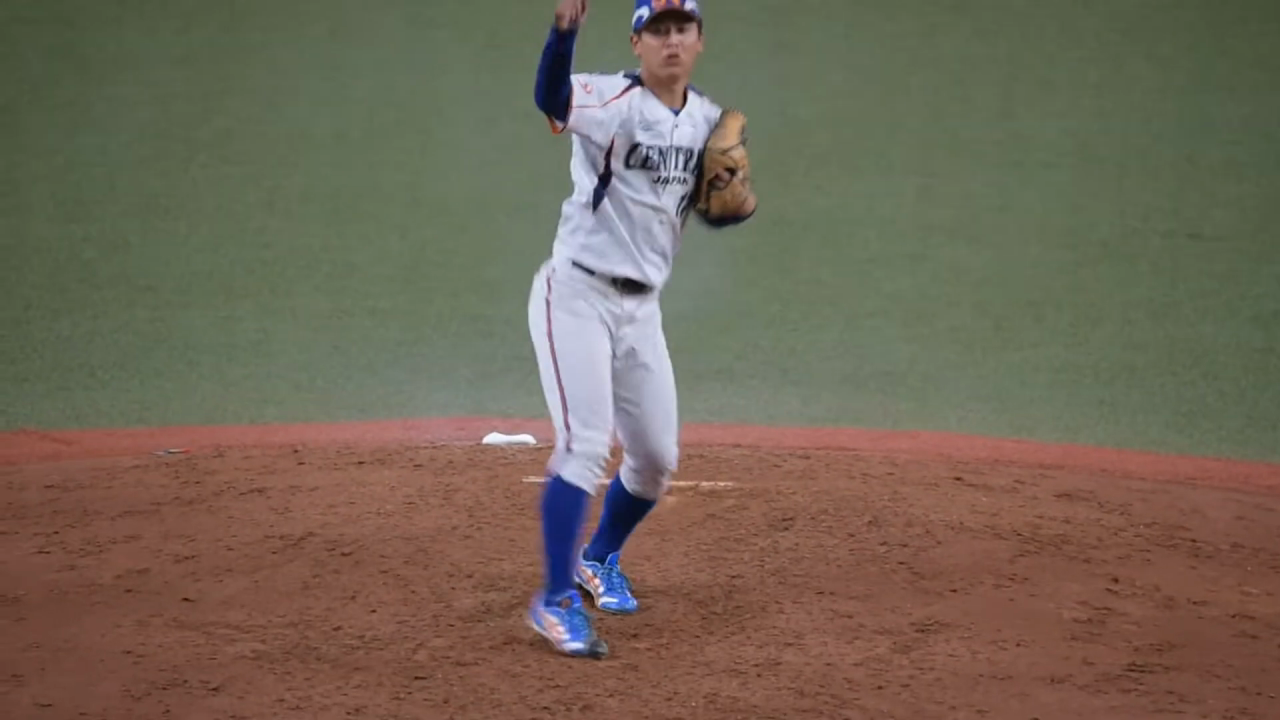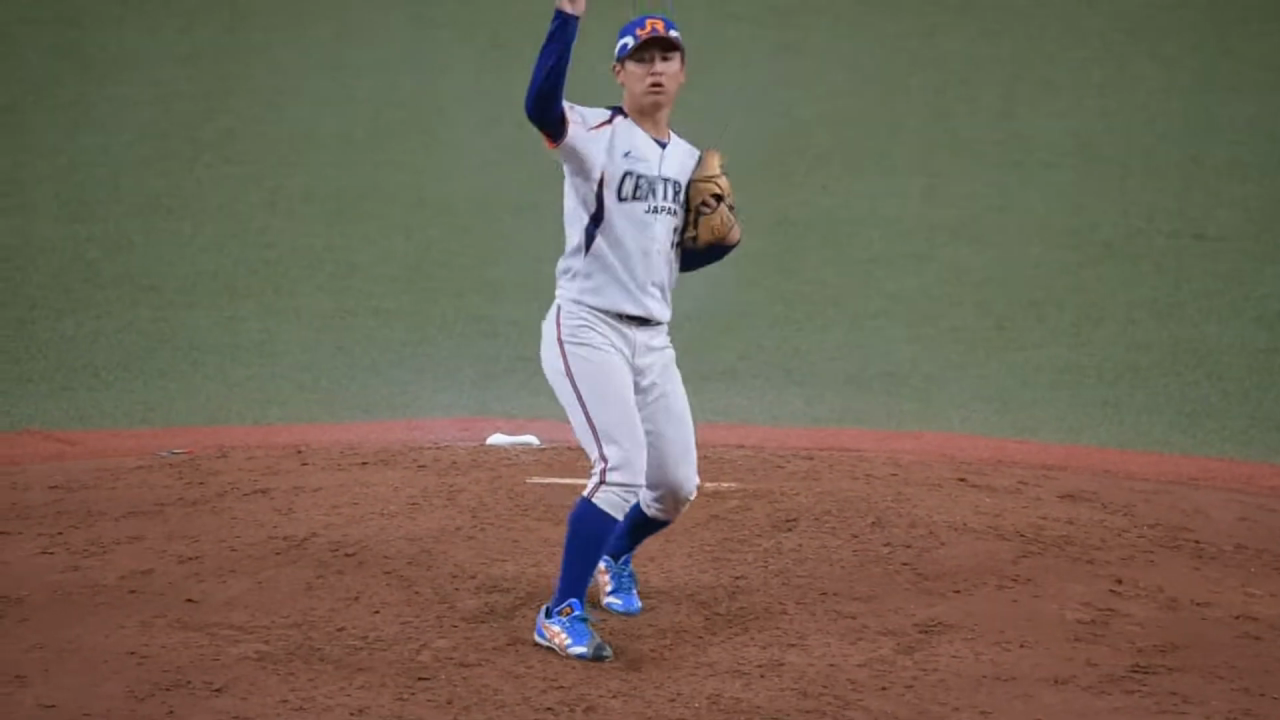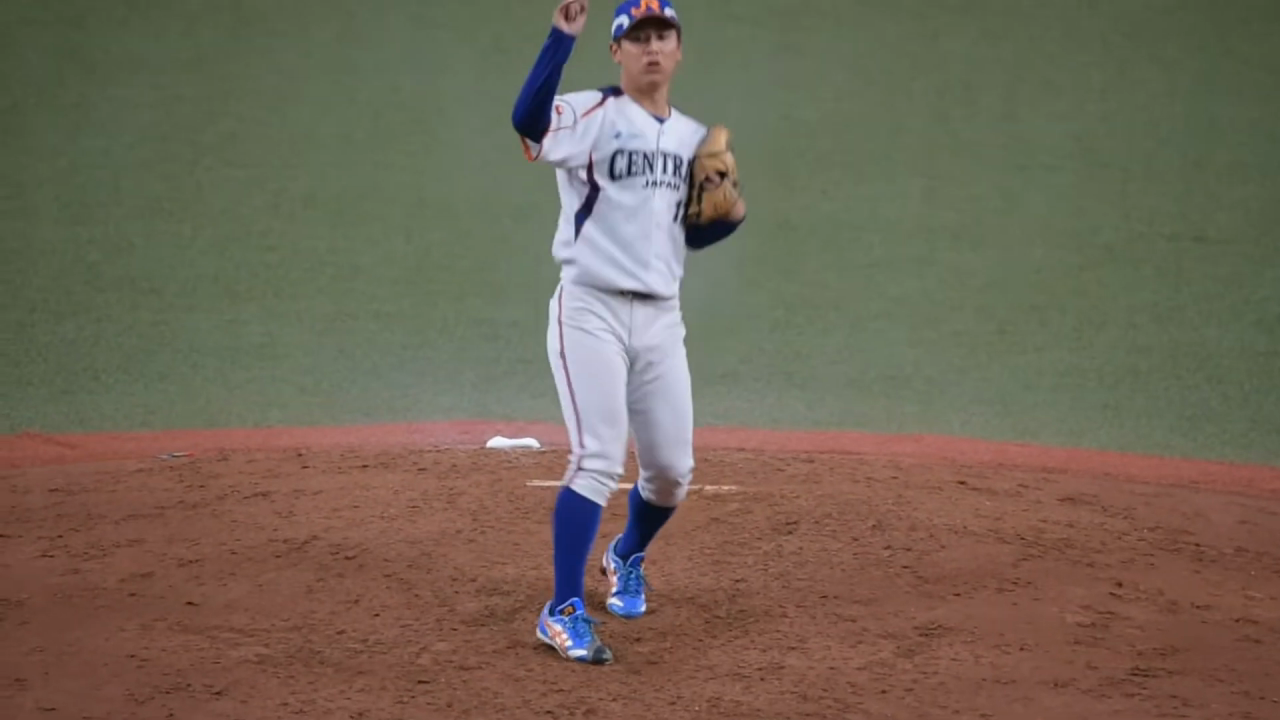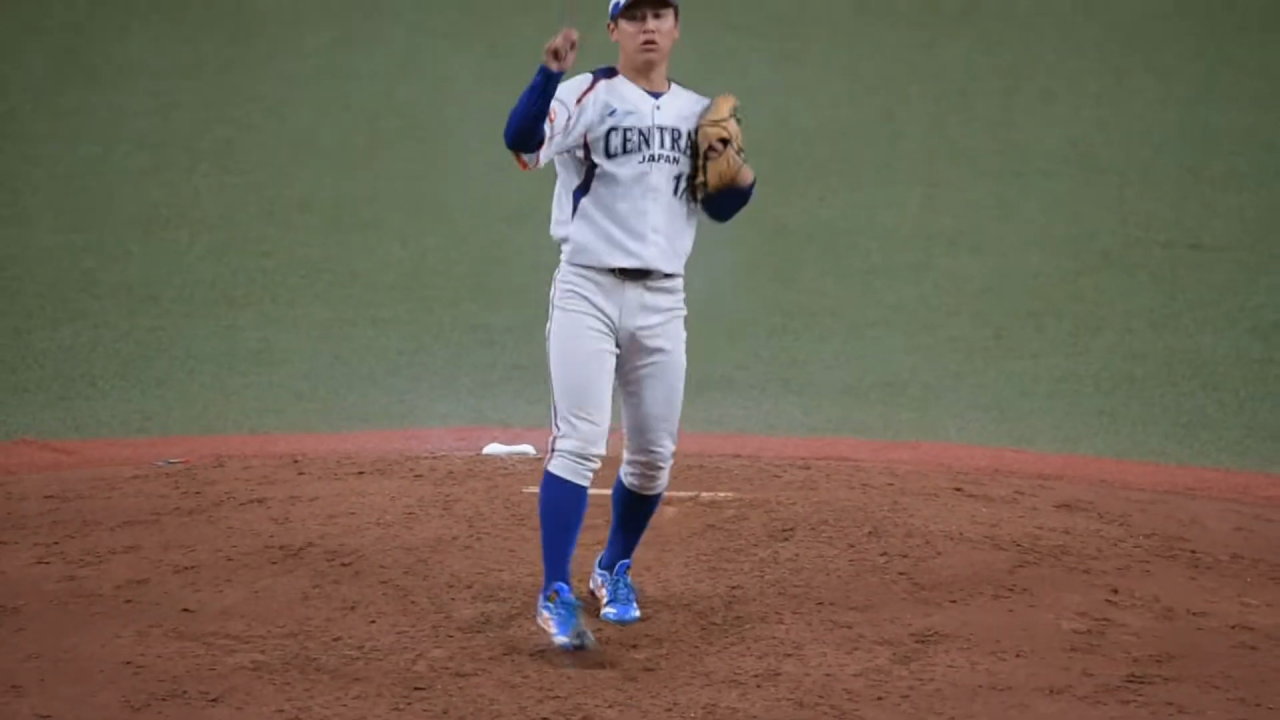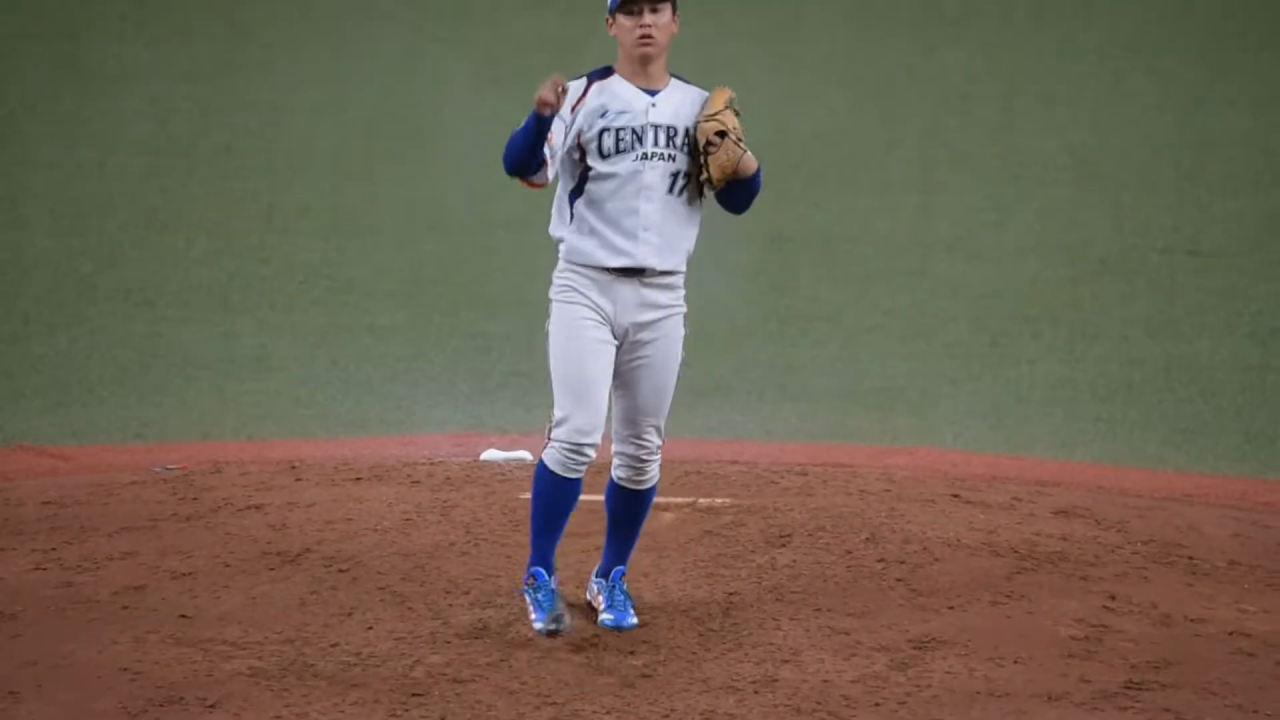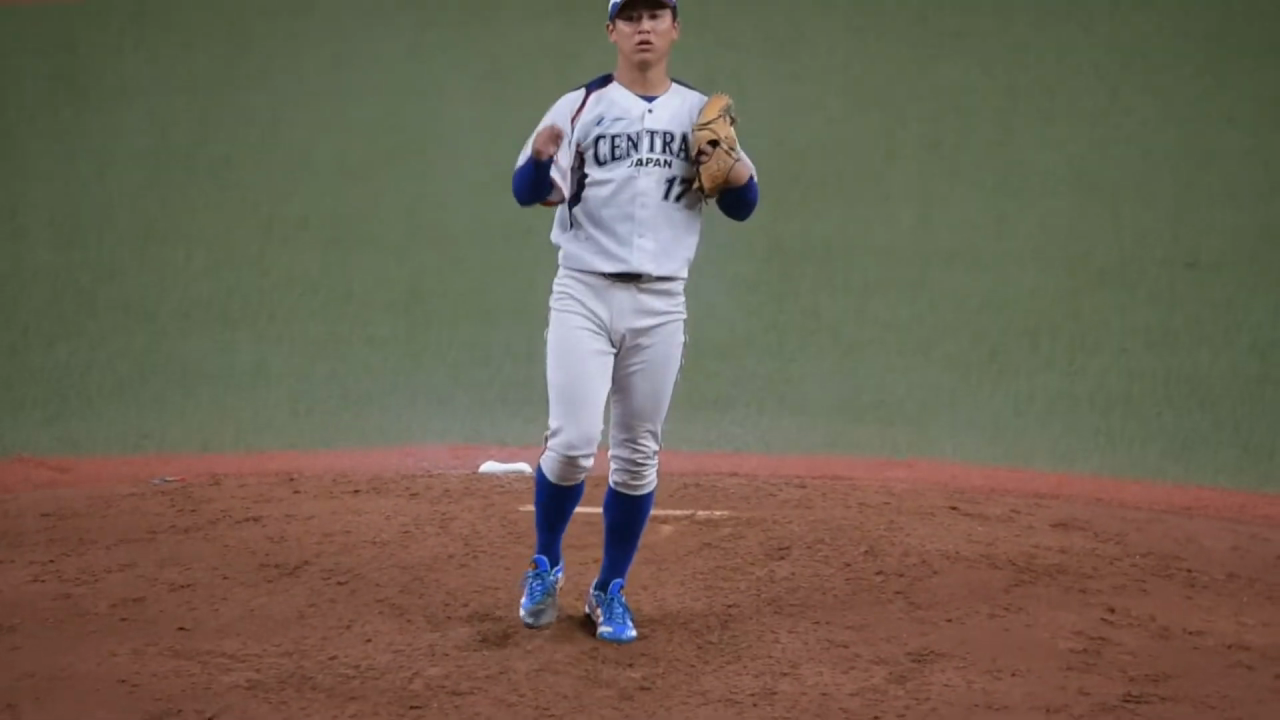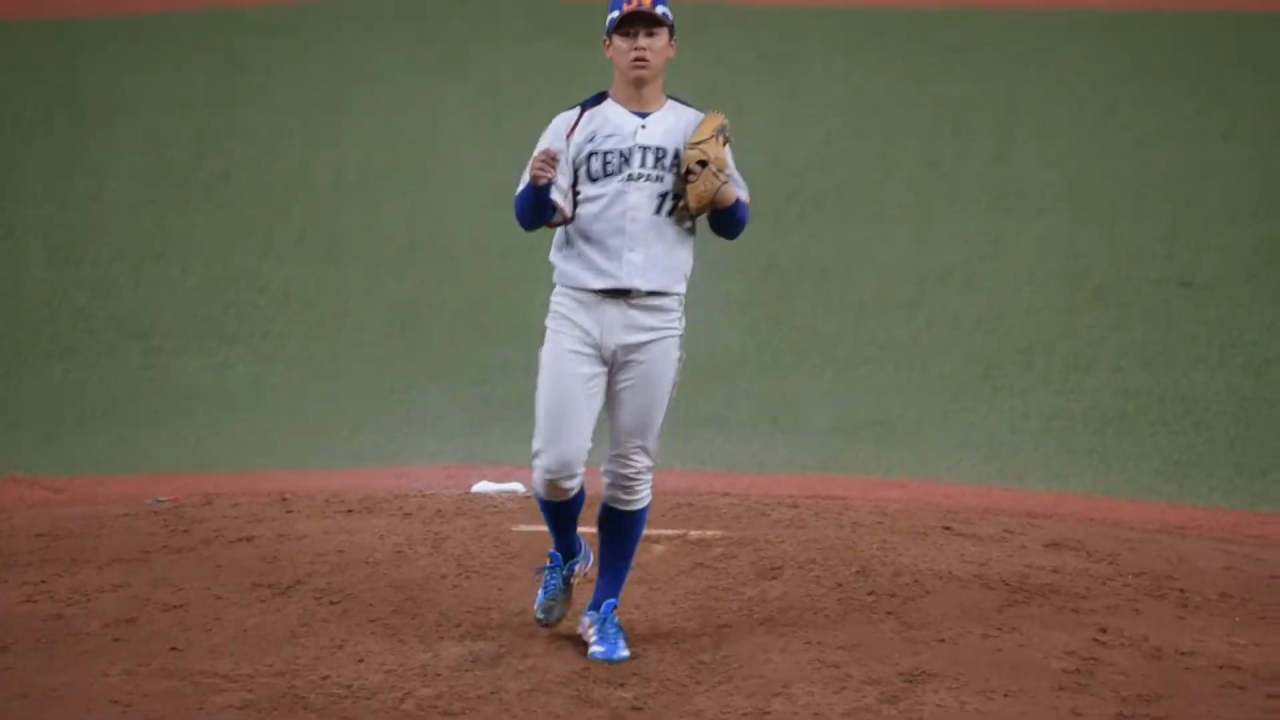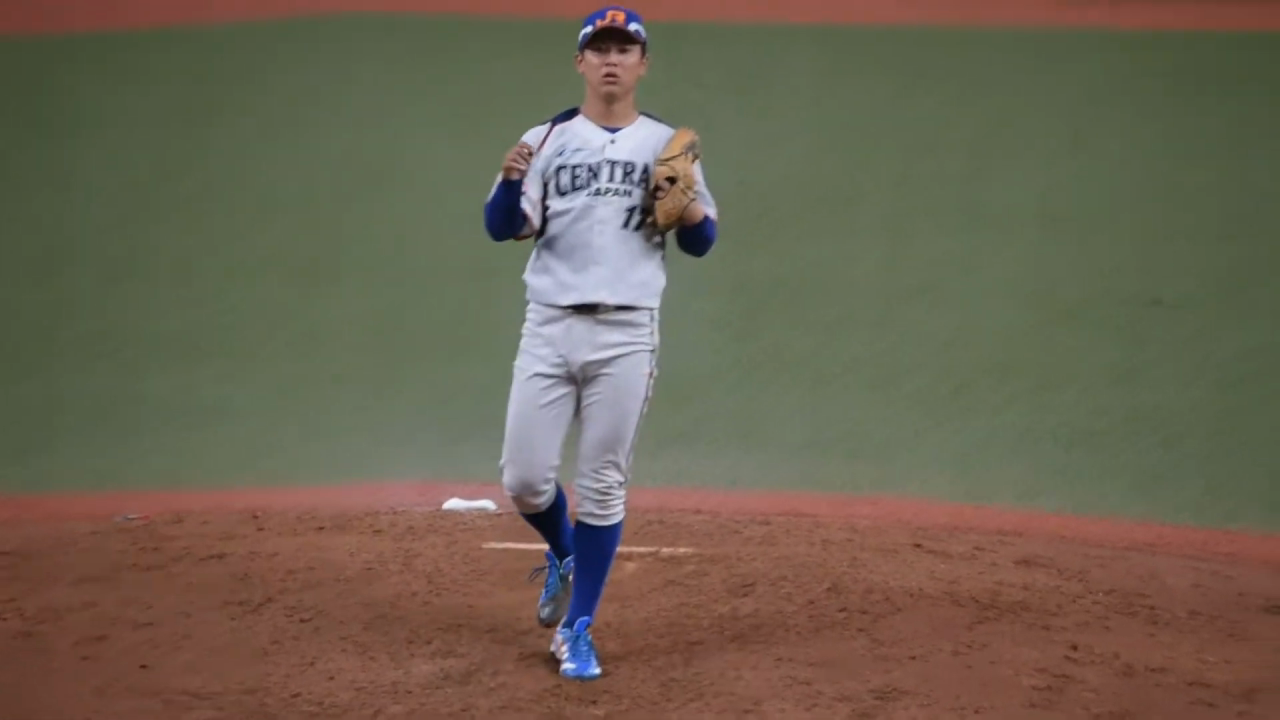
dt=0.1s
person 1, frame 1
left shoulder: (703, 121)
right shoulder: (609, 99)
left elbow: (707, 197)
right elbow: (551, 99)
left wrist: (735, 207)
left hip: (640, 310)
right hip: (577, 295)
left knee: (656, 463)
right knee: (585, 442)
left ankle: (599, 560)
right ankle: (556, 600)
person 1, frame 2
left shoulder: (689, 160)
right shoulder: (597, 133)
right elbow: (541, 111)
left wrist: (722, 241)
left hip: (650, 341)
right hip: (587, 331)
left knee: (675, 488)
right knee: (618, 469)
left ankle: (612, 559)
right ankle: (561, 612)
person 1, frame 3
left shoulder: (694, 138)
right shoulder: (589, 116)
right elbow: (528, 121)
left wrist: (730, 217)
left hip: (661, 323)
right hip: (588, 315)
left knee: (673, 473)
right knee: (598, 461)
left ankle: (627, 557)
right ankle: (563, 609)
person 1, frame 4
left shoulder: (698, 112)
right shoulder: (585, 97)
left elbow: (720, 207)
right elbow: (520, 141)
left wrist: (742, 180)
right wrist: (549, 72)
left hip: (662, 303)
right hip: (586, 293)
left knee: (652, 456)
right knee: (580, 442)
left ankle: (613, 571)
right ankle: (555, 594)
person 1, frame 5
left shoulder: (701, 106)
right shoulder: (581, 99)
left elbow: (735, 200)
right elbow: (521, 164)
left wrist: (748, 168)
right wrist: (539, 112)
left hip: (661, 298)
right hip: (584, 290)
left knee: (642, 449)
right knee: (575, 434)
left ankle: (611, 576)
right ankle: (540, 577)
person 1, frame 6
left shoulder: (701, 111)
right shoulder: (579, 107)
left elbow: (742, 208)
right elbow: (528, 193)
left wrist: (737, 177)
right wrist: (542, 160)
left hip: (660, 304)
right hip: (582, 295)
left knee: (637, 455)
right knee: (570, 443)
left ankle: (609, 591)
right ankle: (546, 563)
person 1, frame 7
left shoulder: (697, 128)
right shoulder: (574, 124)
left elbow: (732, 226)
right elbow: (530, 215)
left wrist: (727, 196)
right wrist: (539, 182)
left hip: (655, 319)
right hip: (577, 312)
left knee: (630, 471)
right knee: (558, 461)
left ankle: (604, 610)
right ankle: (566, 557)
person 1, frame 8
left shoulder: (668, 144)
right shoulder: (548, 140)
left elbow: (702, 243)
right elbow: (501, 226)
left wrist: (692, 214)
right wrist: (510, 176)
left hip: (626, 334)
right hip: (549, 328)
left knee: (601, 485)
right knee: (524, 478)
left ankle: (577, 627)
right ankle: (561, 557)
